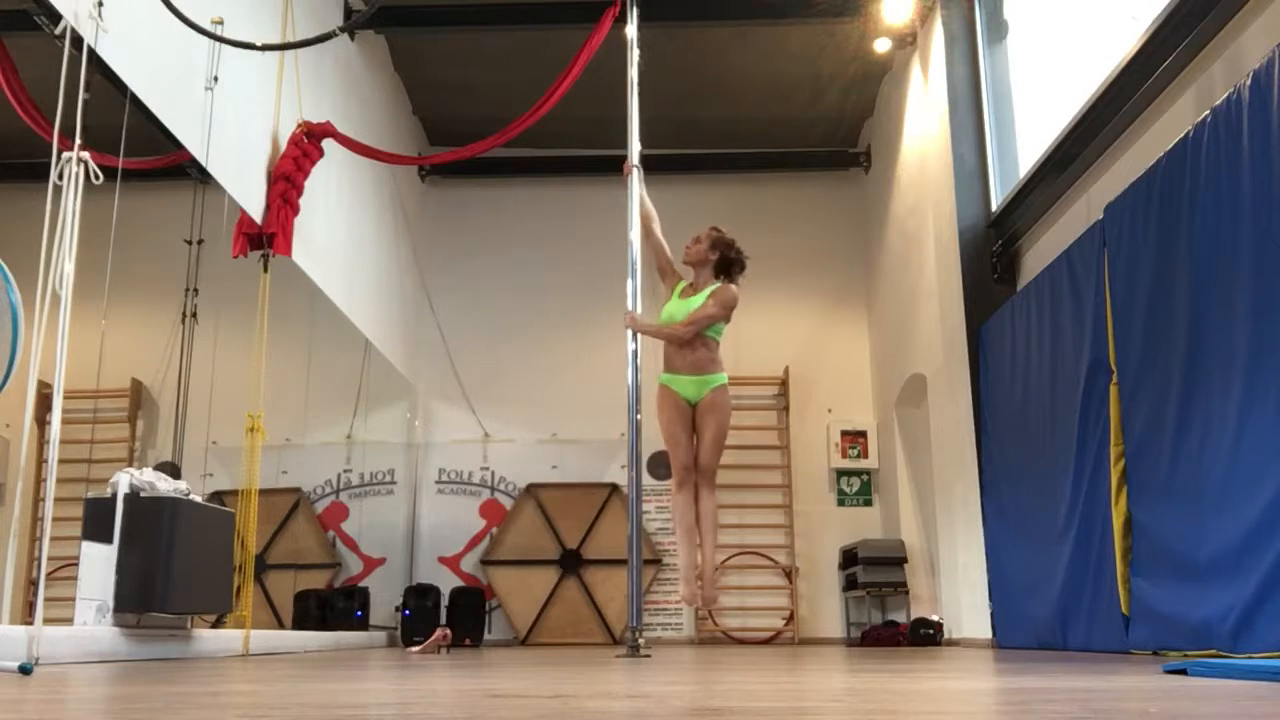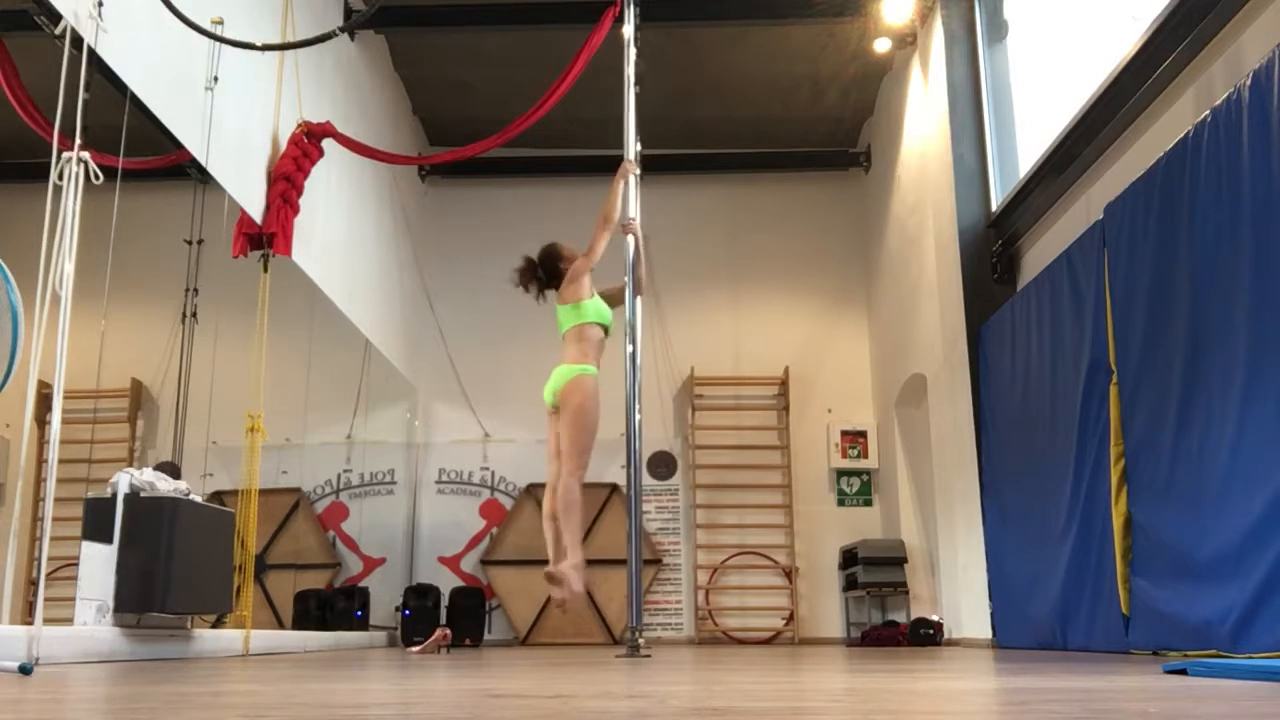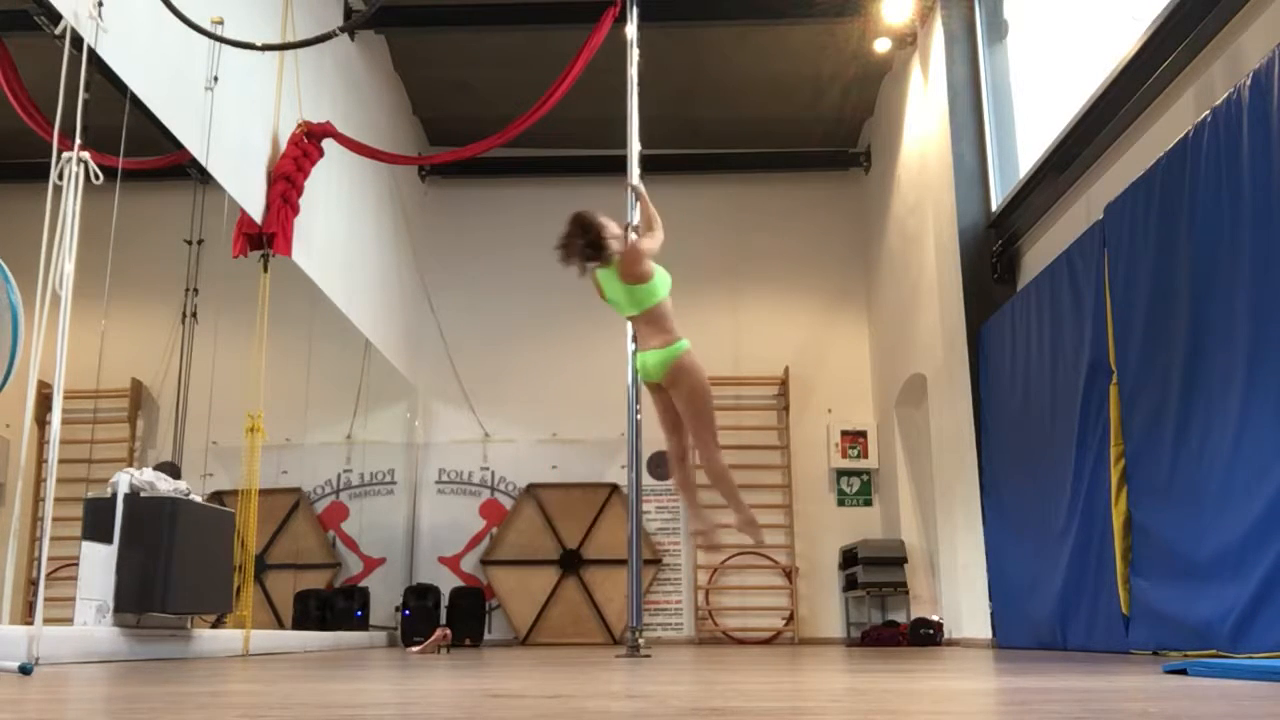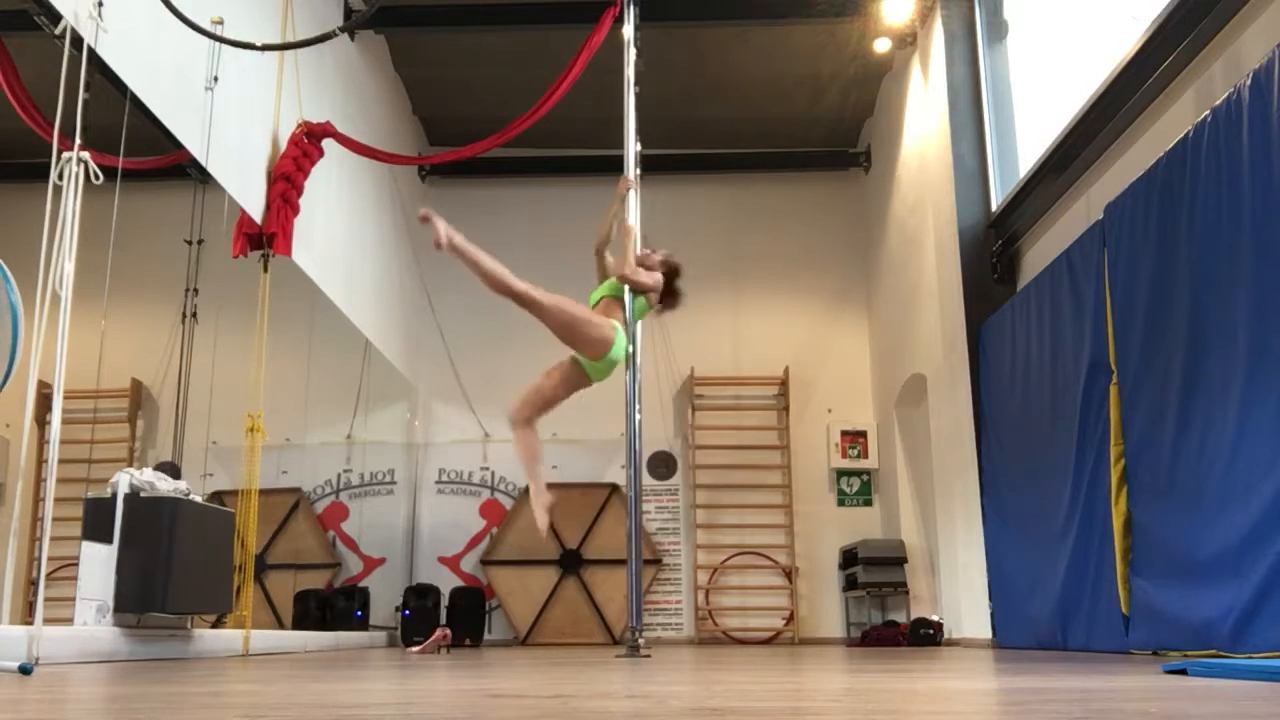
dt=1s
person 1, frame 1
left shoulder: (726, 294)
right shoulder: (674, 283)
left elbow: (685, 332)
right elbow: (652, 230)
left wrist: (641, 326)
right wrist: (639, 185)
left hip: (711, 386)
right hip: (673, 386)
left knee: (706, 476)
right knee: (682, 476)
left ankle: (709, 568)
right ankle: (687, 569)
person 1, frame 2
left shoulder: (595, 299)
right shoulder: (573, 280)
left elbow: (635, 285)
right elbow: (604, 227)
left wrist: (636, 238)
right wrist: (622, 178)
left hip: (568, 385)
right hip: (578, 380)
left knee: (564, 475)
right knee: (569, 473)
left ankle: (560, 562)
right ankle: (569, 560)
person 1, frame 3
left shoulder: (599, 275)
right shoulder: (634, 254)
right elbow: (657, 233)
left wrist: (632, 240)
right wrist: (642, 196)
left hip: (649, 359)
right hip: (673, 355)
left knee: (678, 446)
right knee: (707, 444)
left ankle: (697, 517)
right ankle: (743, 516)
person 1, frame 4
left shoulder: (653, 284)
right shoulder: (612, 284)
left elbow: (625, 273)
right elbow: (602, 248)
left wrist: (629, 238)
right wrist: (620, 201)
left hip: (603, 338)
right hip: (589, 359)
left knee: (522, 292)
right knee: (520, 415)
left ankle: (452, 239)
right ankle: (539, 494)
